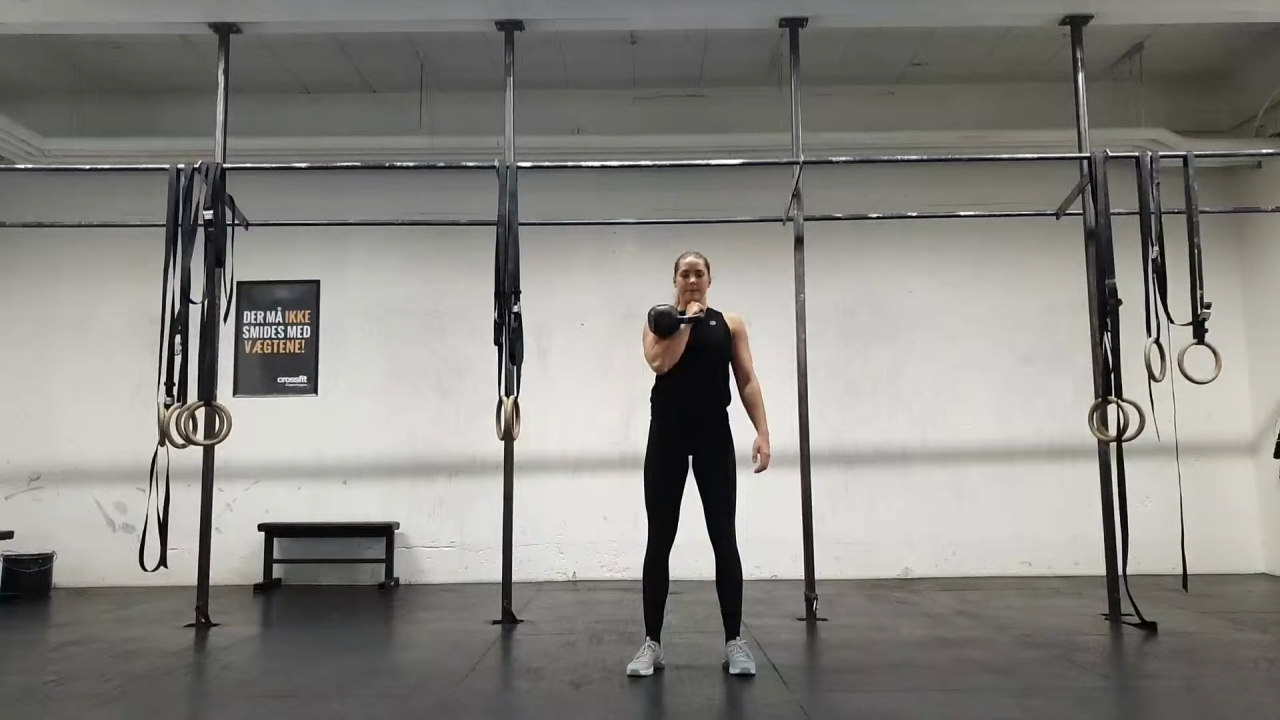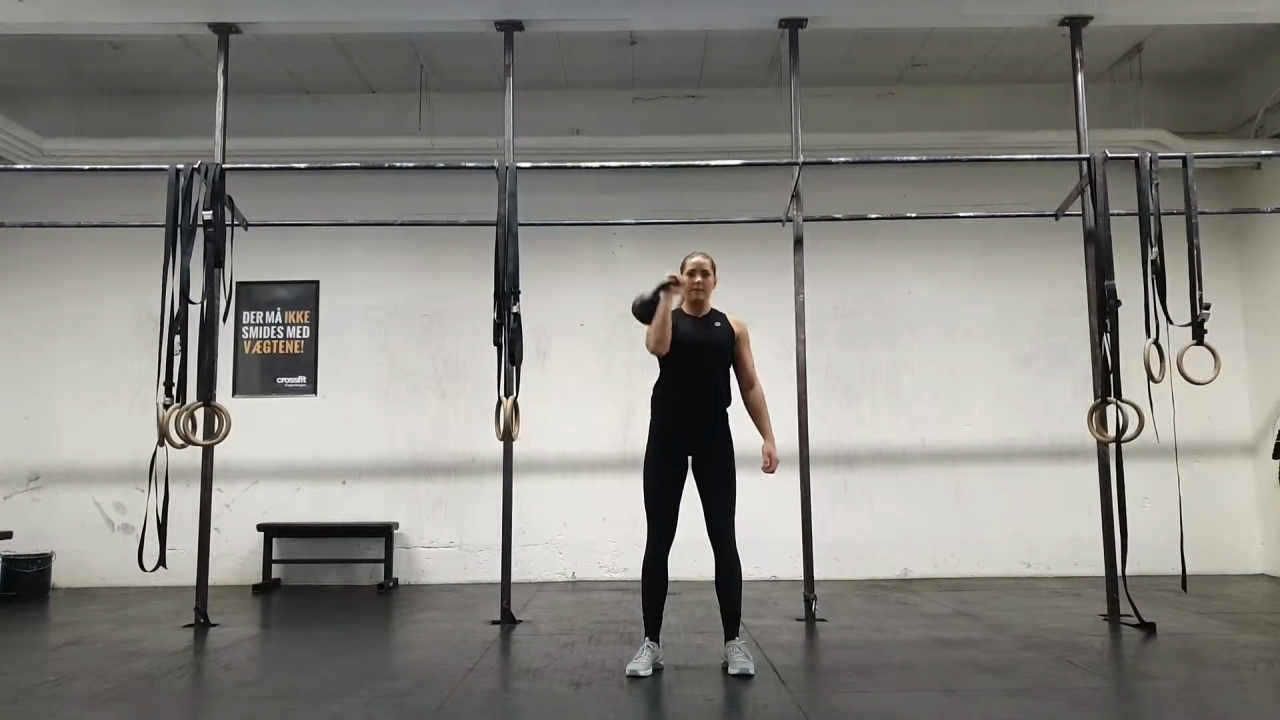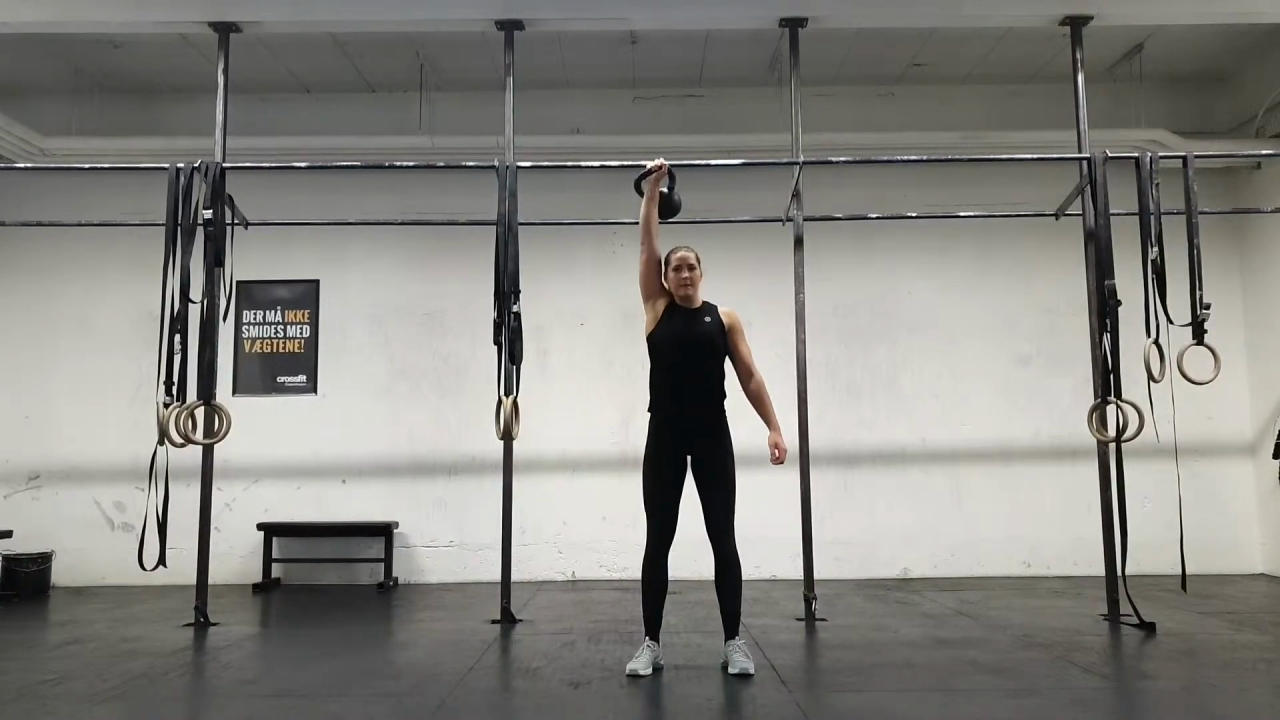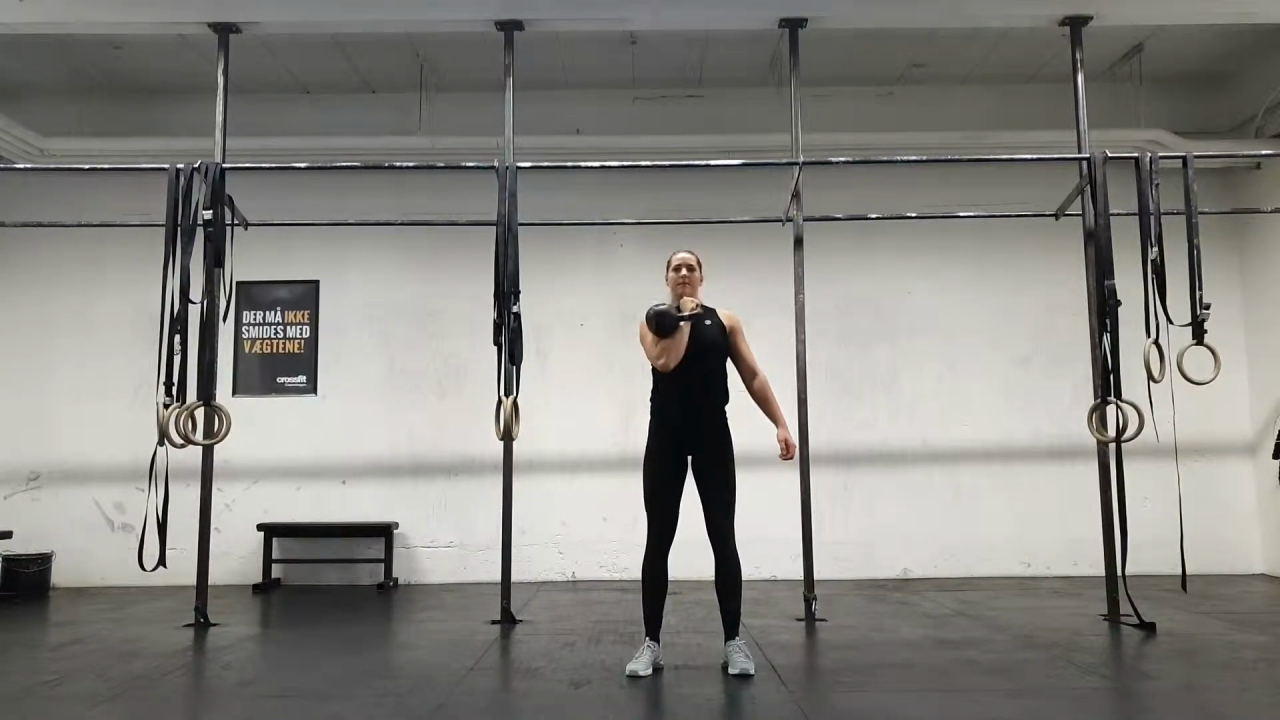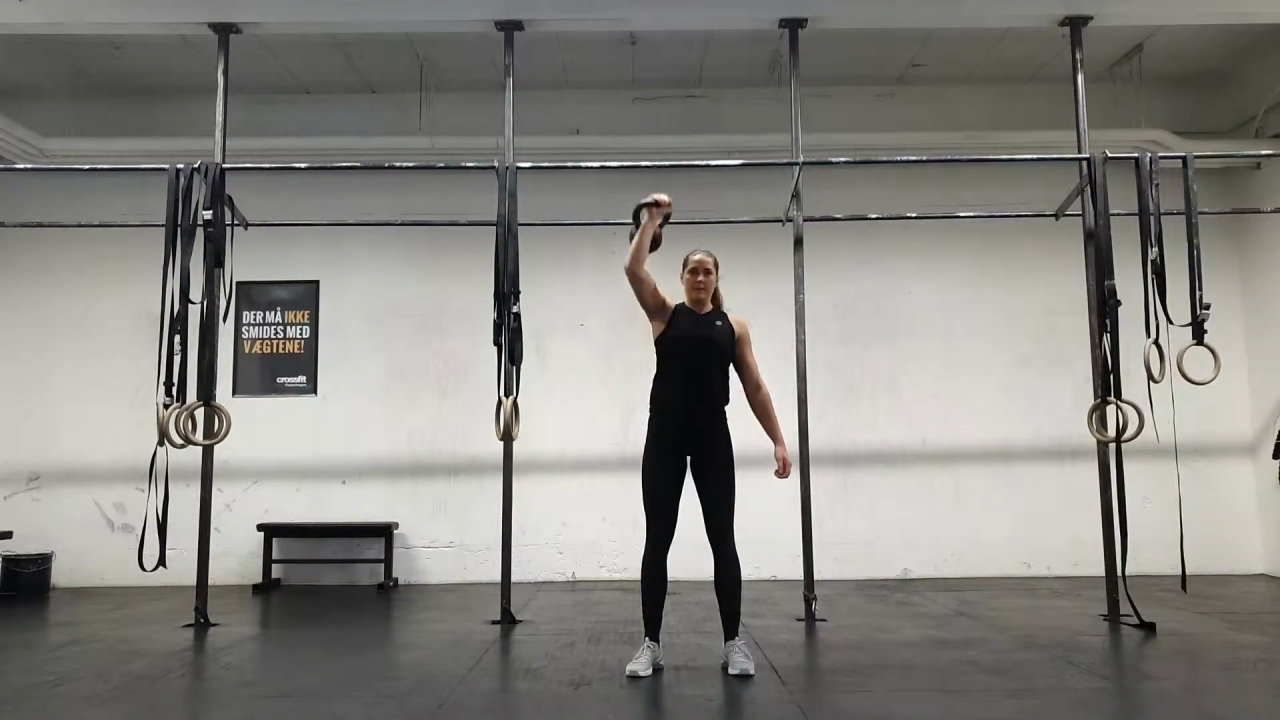
dt=1s
person 1, frame 1
left shoulder: (730, 324)
left elbow: (747, 380)
right elbow: (660, 363)
left wrist: (762, 432)
right wrist: (686, 319)
left hip: (714, 436)
right hip: (667, 435)
left knee: (724, 538)
right knee: (659, 540)
left ankle: (734, 641)
right ankle: (652, 643)
person 1, frame 2
left shoulder: (732, 326)
right shoulder: (666, 319)
left elbow: (750, 385)
right elbow: (656, 346)
left wrist: (768, 437)
right wrist: (668, 297)
left hip: (713, 437)
right hip: (666, 435)
left knee: (723, 539)
right knee: (658, 540)
left ankle: (733, 642)
right ankle: (651, 644)
person 1, frame 3
left shoulder: (725, 319)
right shoulder: (656, 307)
left elbow: (750, 377)
right elbow: (647, 243)
left wrist: (773, 428)
right wrist: (652, 188)
left hip: (712, 436)
right hip: (665, 436)
left knee: (723, 539)
right knee: (658, 541)
left ankle: (733, 642)
right ankle: (651, 643)
person 1, frame 4
left shoulder: (724, 320)
right shoulder: (653, 323)
left elbow: (753, 375)
right elbow: (666, 362)
left wrist: (780, 424)
right wrist: (683, 319)
left hip: (712, 435)
right hip: (666, 435)
left knee: (723, 538)
right knee: (658, 540)
left ankle: (733, 642)
right ankle: (651, 643)
person 1, frame 5
left shoulder: (734, 326)
right shoulder: (664, 315)
left elbow: (755, 386)
right elbow: (633, 269)
left wrist: (778, 440)
right wrist: (651, 220)
left hip: (713, 437)
right hip: (665, 436)
left knee: (723, 540)
right knee: (657, 540)
left ankle: (733, 642)
right ankle: (651, 644)
